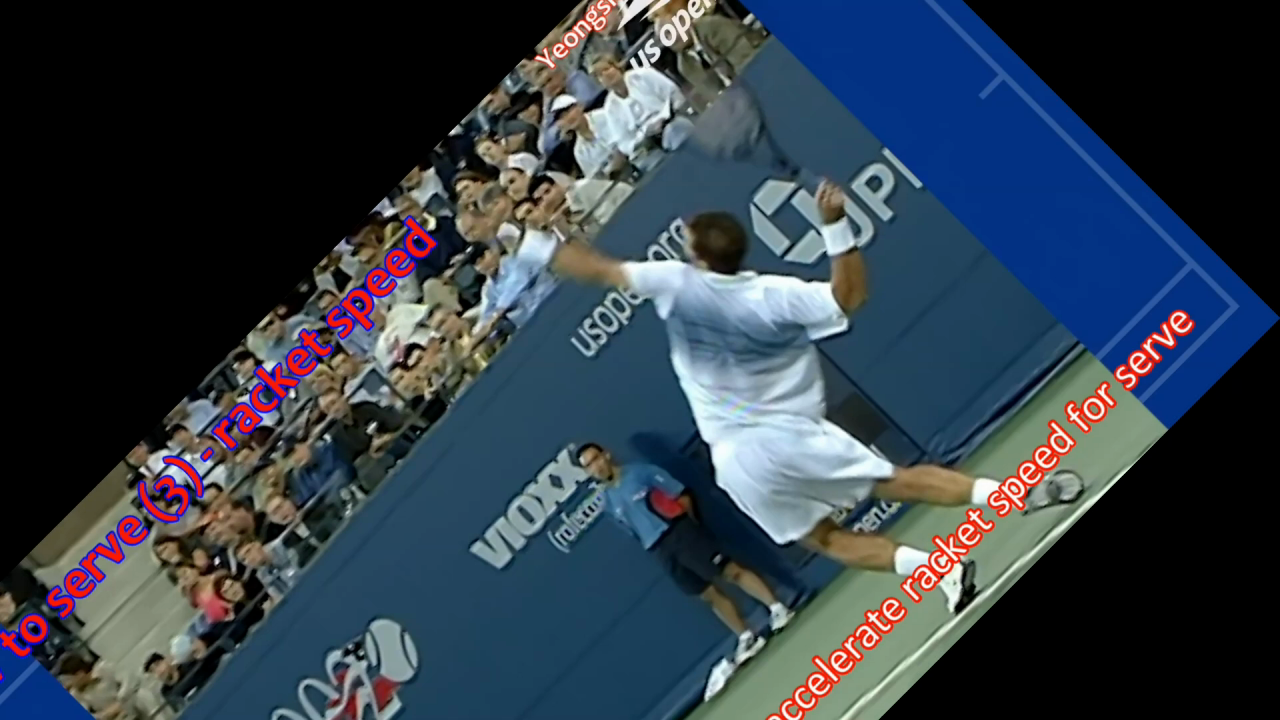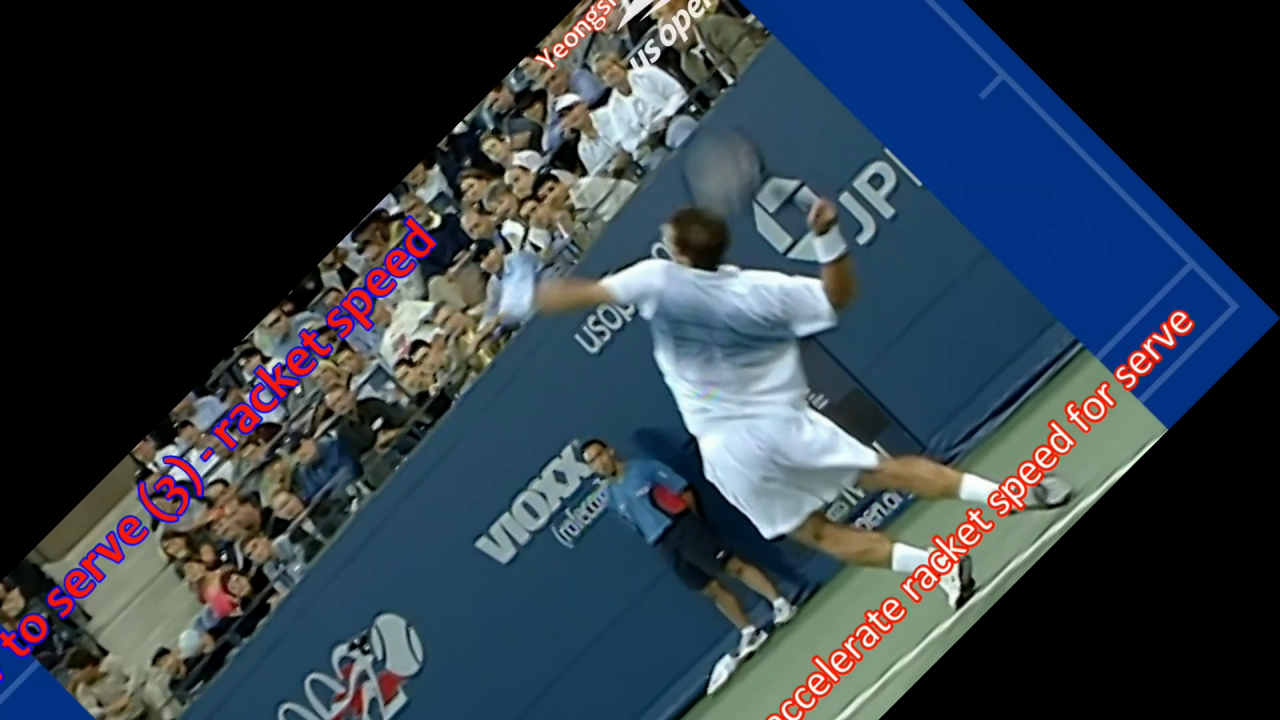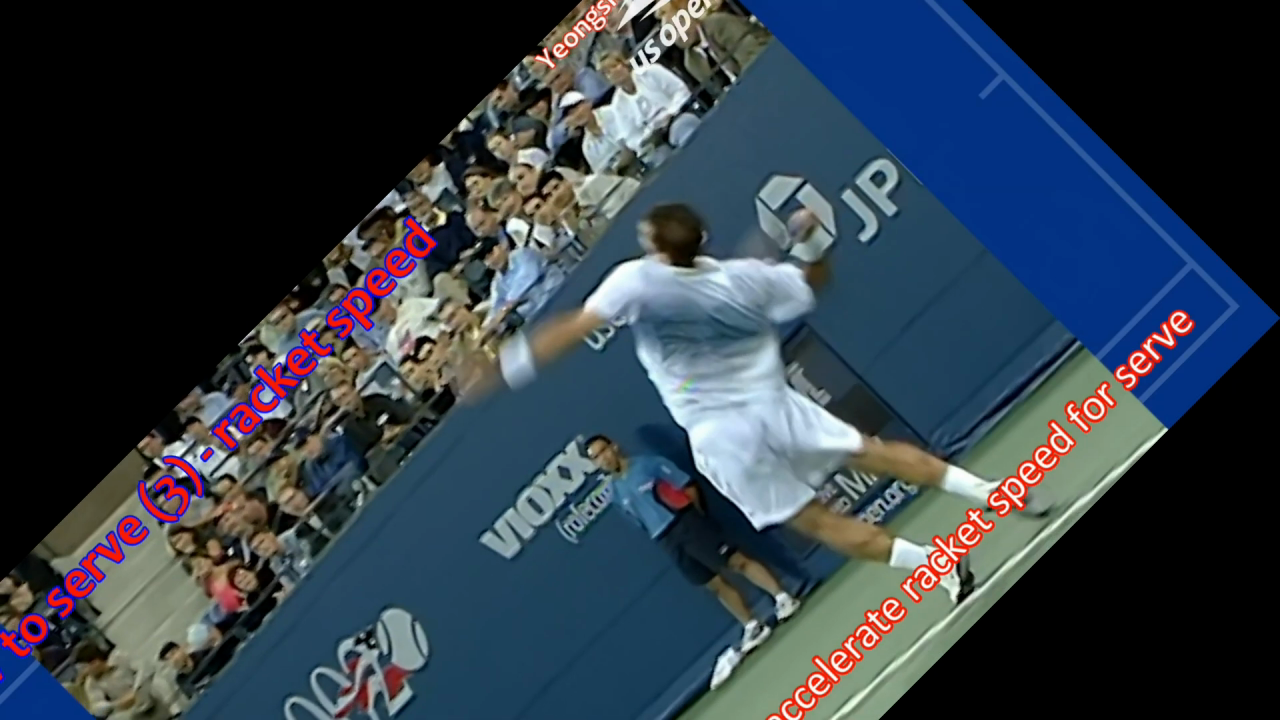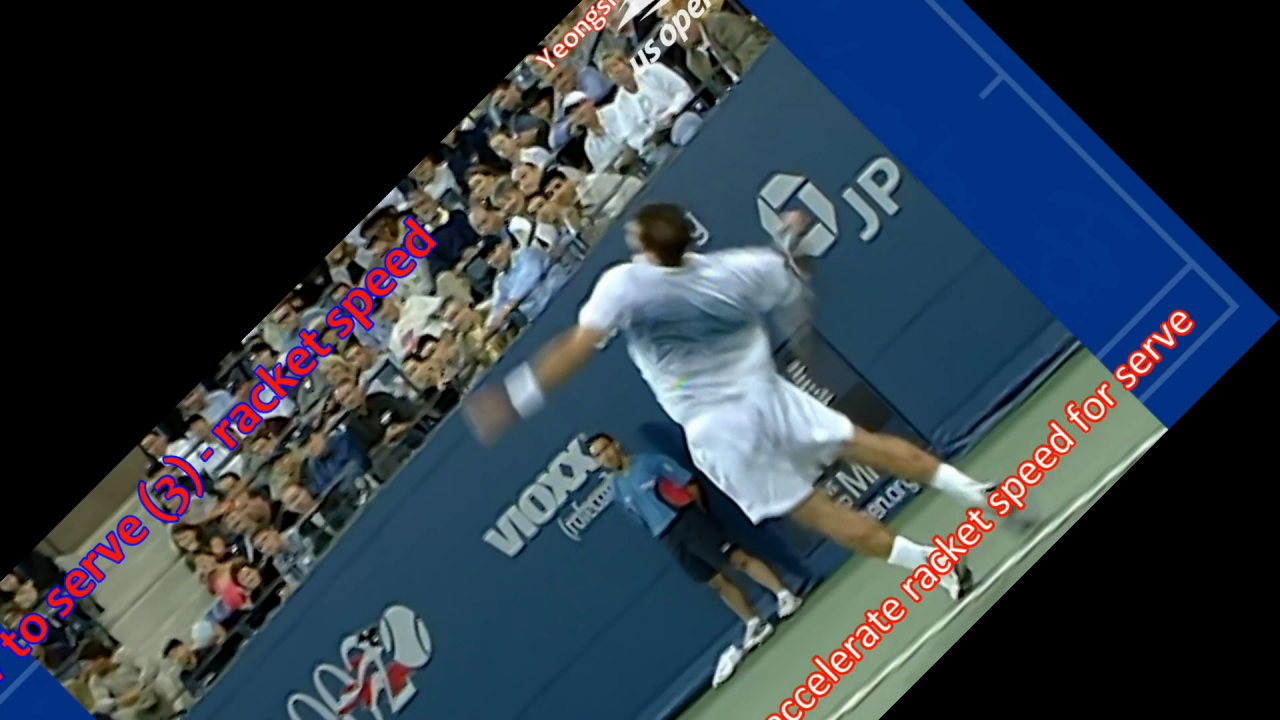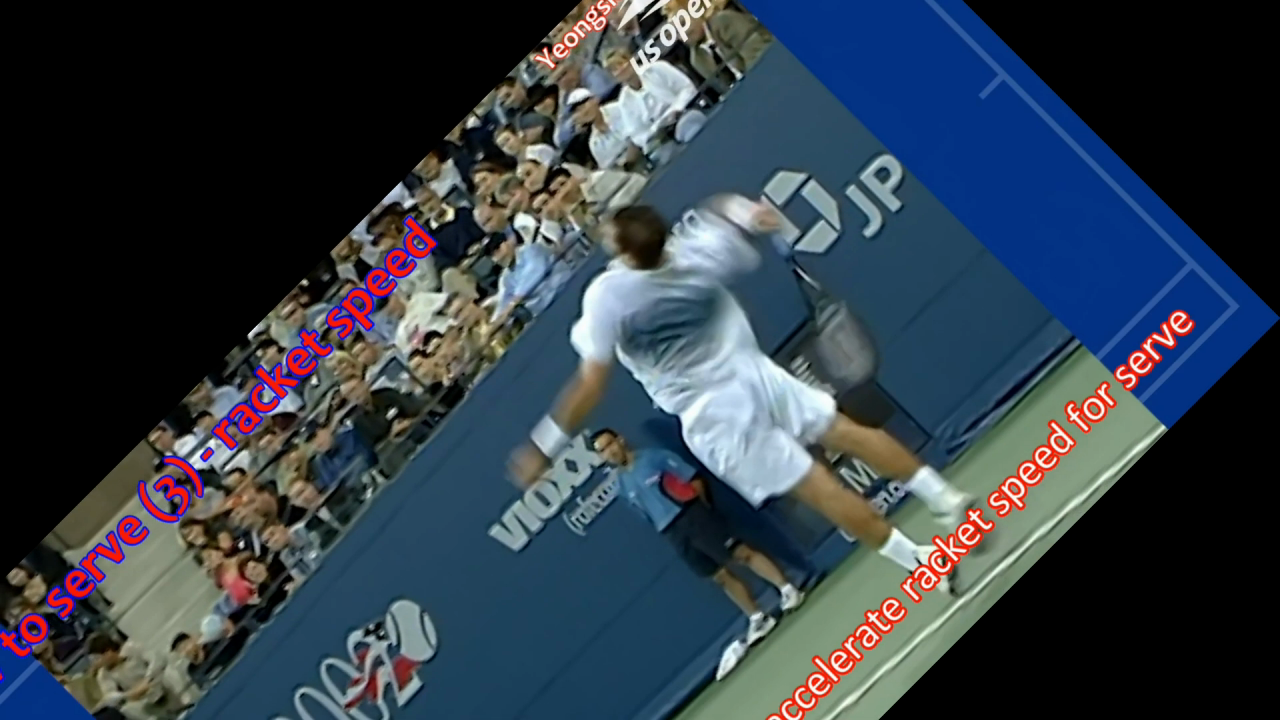
dt=0.3s
person 1, frame 1
left shoulder: (678, 284)
right shoulder: (778, 294)
left elbow: (602, 270)
right elbow: (850, 297)
left wrist: (536, 245)
right wrist: (835, 226)
left hip: (740, 460)
right hip: (796, 435)
left knee: (826, 540)
right knee: (899, 482)
left ankle: (938, 569)
person 1, frame 2
left shoulder: (659, 280)
right shoulder: (763, 289)
left elbow: (585, 293)
right elbow: (839, 296)
left wrist: (515, 292)
right wrist: (826, 234)
left hip: (728, 452)
right hip: (785, 425)
left knee: (817, 534)
right knee: (886, 472)
left ankle: (936, 568)
person 1, frame 3
left shoulder: (638, 281)
right shoulder: (744, 276)
left elbow: (574, 328)
right elbow: (814, 284)
left wrist: (503, 363)
right wrist: (807, 239)
left hip: (720, 439)
right hip: (775, 407)
left knee: (815, 522)
right knee: (876, 453)
left ankle: (932, 563)
right ankle: (991, 489)
person 1, frame 4
left shoulder: (624, 284)
right shoulder: (734, 269)
left elbow: (576, 347)
right elbow: (794, 284)
left wrist: (512, 395)
right wrist: (794, 239)
left hip: (719, 433)
right hip: (770, 398)
left knee: (818, 511)
right knee: (868, 445)
left ankle: (931, 565)
right ankle: (974, 493)
person 1, frame 5
left shoulder: (607, 296)
right shoulder: (696, 253)
left elbow: (590, 383)
right elbow: (724, 210)
left wrist: (543, 446)
right wrist: (747, 212)
left hip: (715, 417)
right hip: (755, 374)
left knee: (821, 489)
right knee: (848, 433)
left ankle: (921, 562)
right ankle: (946, 498)
person 2, frame 1
left shoulder: (640, 472)
right shoulder: (608, 502)
left elbow: (682, 496)
right elbow: (634, 532)
left wrist: (687, 523)
left hip: (680, 531)
right hip: (662, 550)
left knee: (730, 571)
right knee: (709, 595)
left ankle: (777, 608)
right ankle: (747, 638)
person 2, frame 2
left shoulder: (644, 467)
right shoulder: (611, 497)
left elbow: (685, 491)
right elbow: (637, 526)
left wrist: (690, 521)
left hip: (682, 526)
right hip: (666, 546)
left knee: (733, 566)
right knee: (712, 589)
left ankle: (780, 603)
right ankle: (750, 633)
person 2, frame 3
left shoulder: (647, 464)
right shoulder: (615, 493)
left elbow: (688, 488)
right elbow: (638, 523)
left wrist: (694, 513)
left hip: (686, 523)
right hip: (667, 541)
left knee: (736, 561)
right knee: (716, 584)
left ankle: (783, 598)
right ankle: (753, 629)
person 2, frame 4
left shoulder: (649, 463)
right shoulder: (617, 491)
left elbow: (690, 486)
right elbow: (640, 519)
left wrist: (697, 509)
left hip: (687, 519)
right hip: (668, 539)
left knee: (736, 559)
right knee: (716, 583)
left ankle: (784, 596)
right ankle: (755, 626)
person 2, frame 5
left shoulder: (654, 457)
right shoulder: (621, 484)
left elbow: (694, 480)
right elbow: (647, 514)
left wrist: (701, 507)
left hip: (692, 515)
right hip: (674, 533)
left knee: (741, 553)
right knee: (721, 577)
left ankle: (787, 589)
right ankle: (758, 618)
